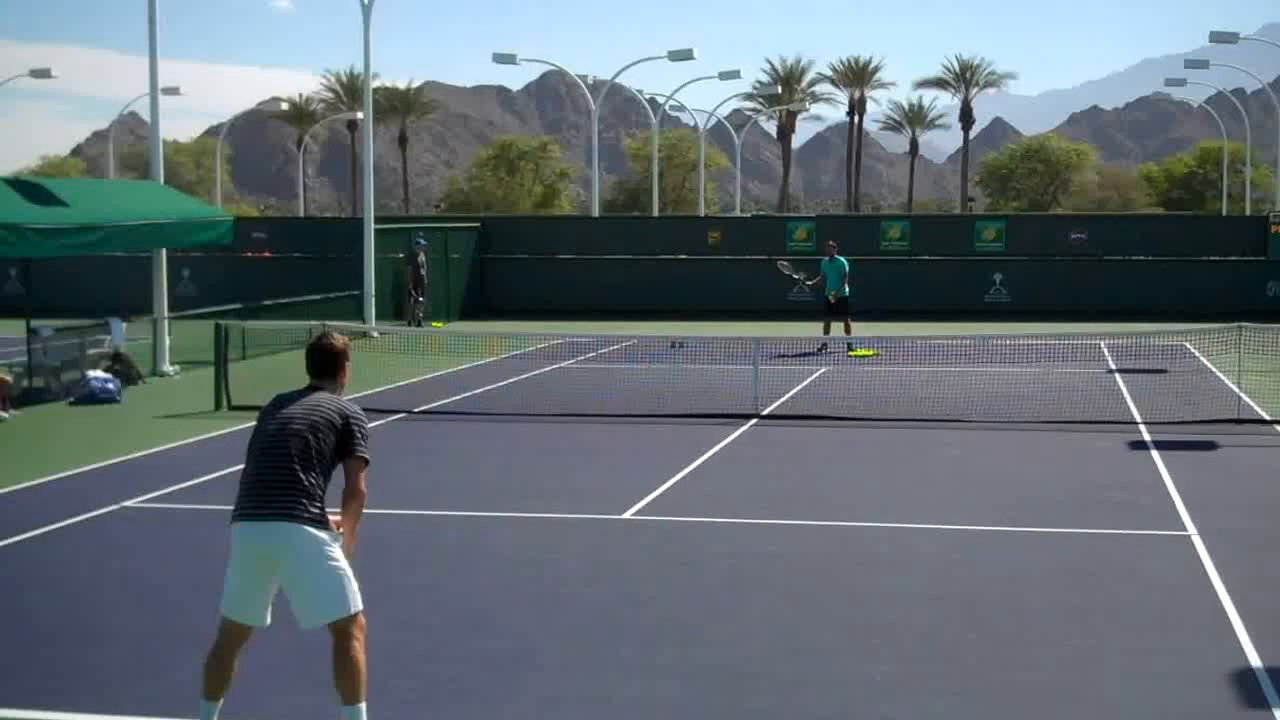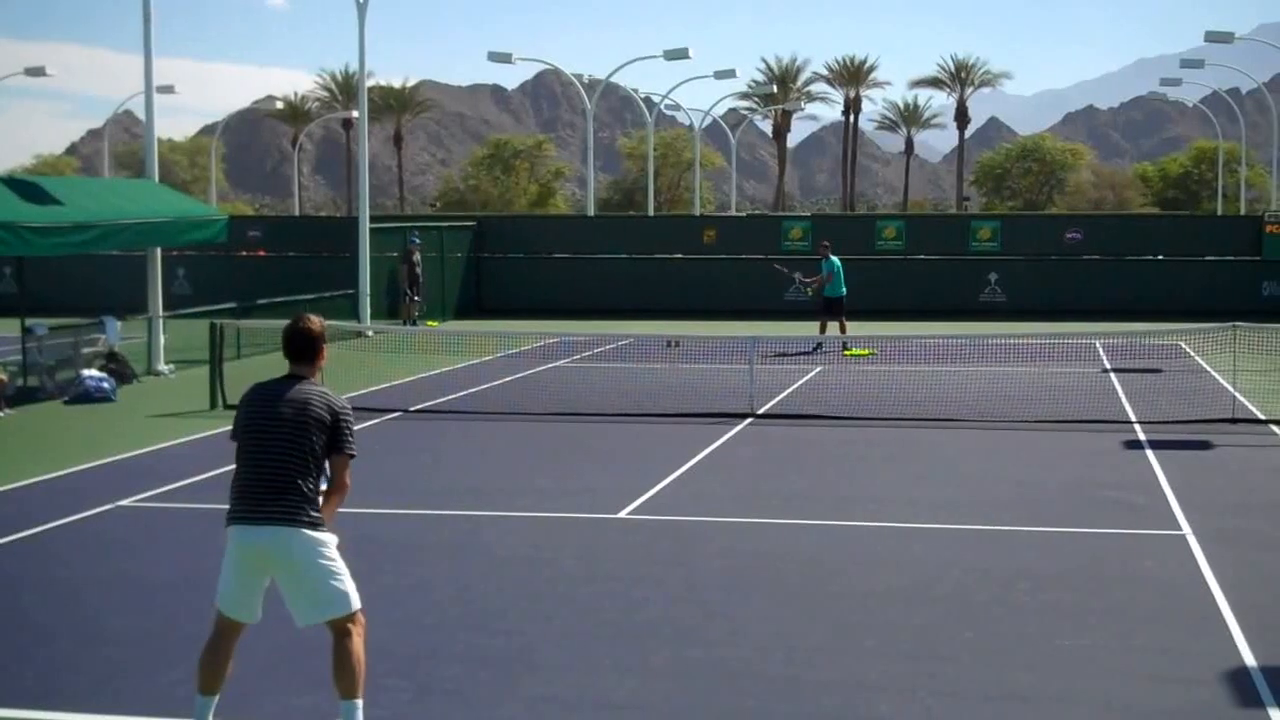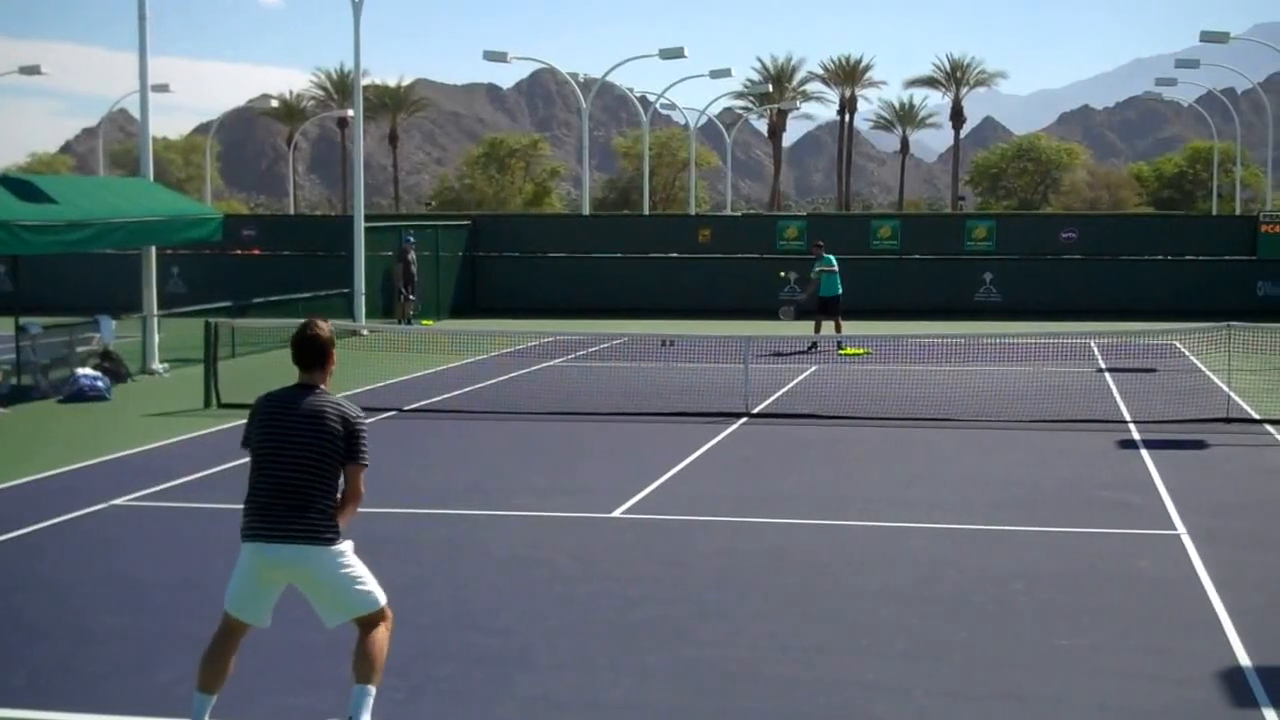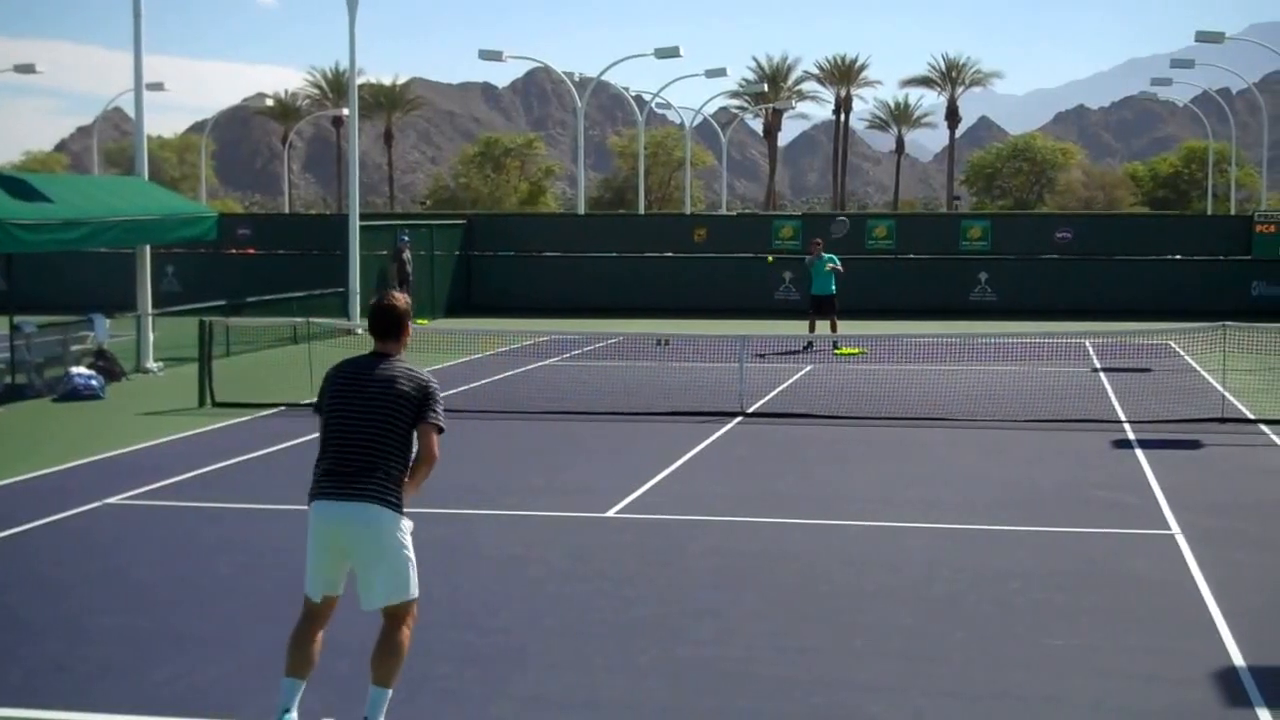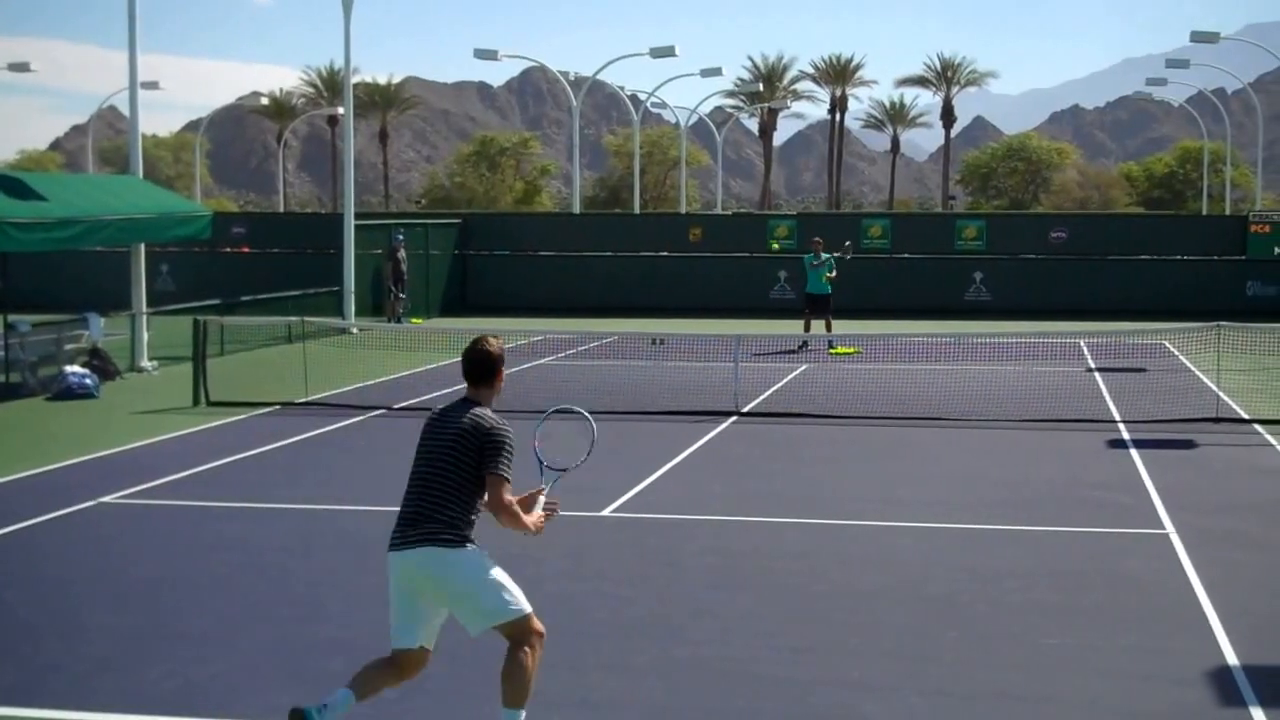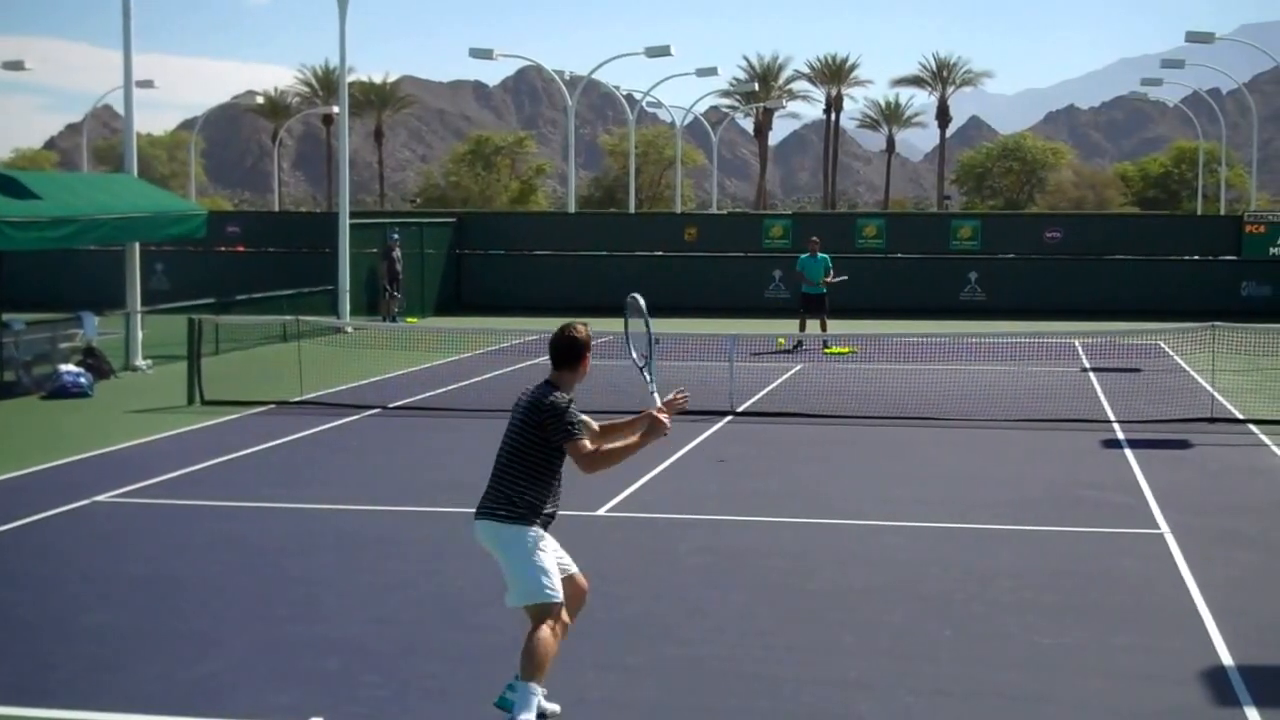
dt=0.3s
person 1, frame 1
left shoulder: (275, 406)
right shoulder: (349, 413)
right elbow: (356, 491)
right wrist: (348, 532)
left hip: (247, 526)
right hip: (300, 530)
left knee: (232, 632)
right knee: (350, 629)
person 1, frame 2
left shoulder: (252, 397)
right shoulder: (335, 406)
right elbow: (340, 484)
right wrist: (323, 514)
left hip: (243, 528)
right hip: (299, 531)
left knee: (226, 627)
right knee: (350, 627)
person 1, frame 3
left shoulder: (265, 406)
right shoulder: (350, 416)
left elbow: (259, 473)
right elbow: (355, 492)
left hip: (260, 541)
right hip: (318, 547)
left knee: (230, 630)
right knee: (378, 621)
person 1, frame 4
left shoulder: (337, 375)
right shoulder: (422, 383)
right elbow: (429, 453)
left hip: (325, 506)
right hip: (379, 513)
left knee: (314, 614)
right knee: (399, 617)
person 1, frame 5
left shoulder: (433, 420)
right shoulder: (494, 429)
right elbow: (500, 506)
left wrist: (516, 503)
right wrist: (531, 523)
left hip: (402, 552)
right hip: (448, 554)
left knee: (408, 661)
right knee: (529, 635)
person 1, frame 6
left shoulder: (539, 397)
right shoulder: (558, 406)
left elbow: (598, 434)
right elbow: (588, 461)
left wrist: (650, 417)
right wrist: (645, 437)
left hip: (511, 523)
right hip: (512, 526)
left knee: (576, 593)
right knee: (552, 620)
